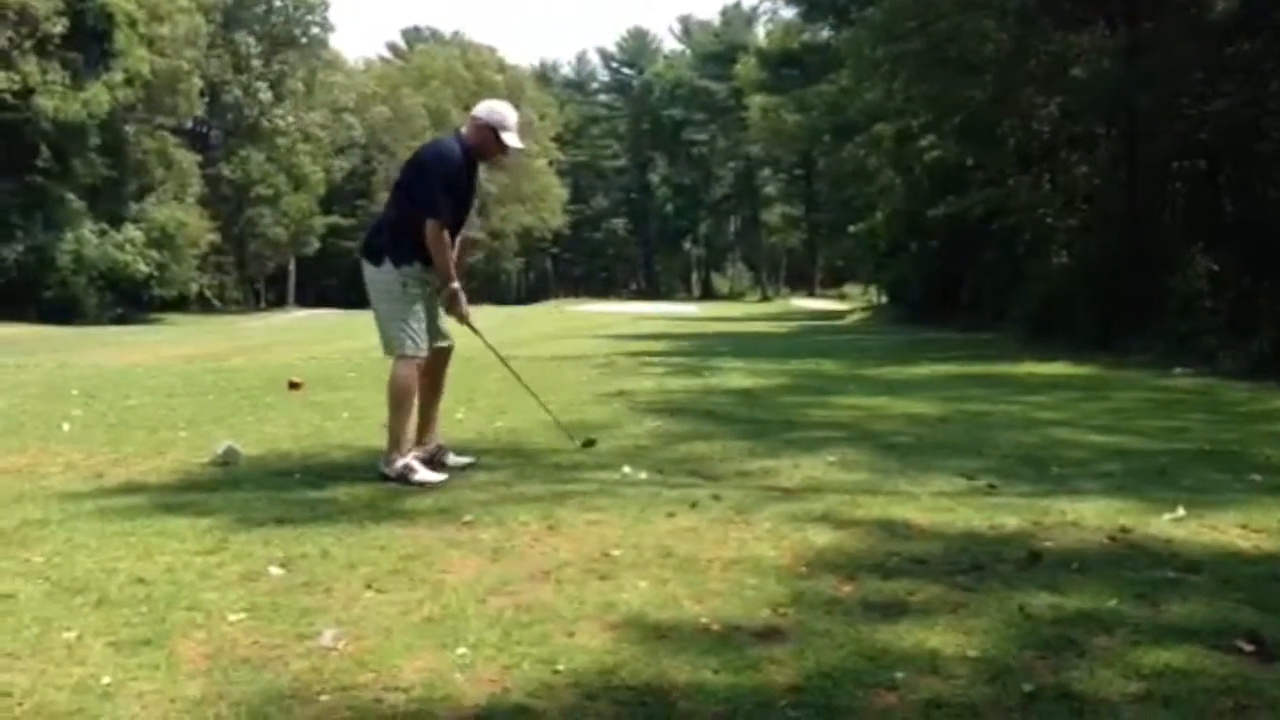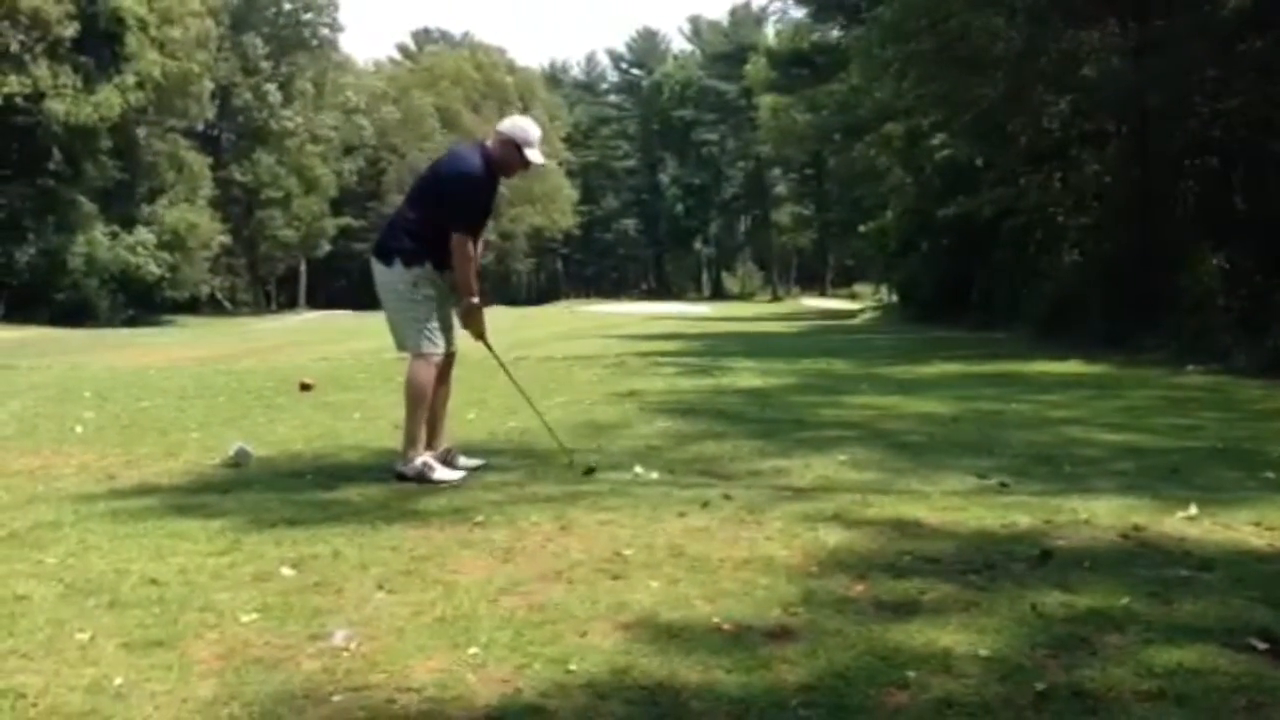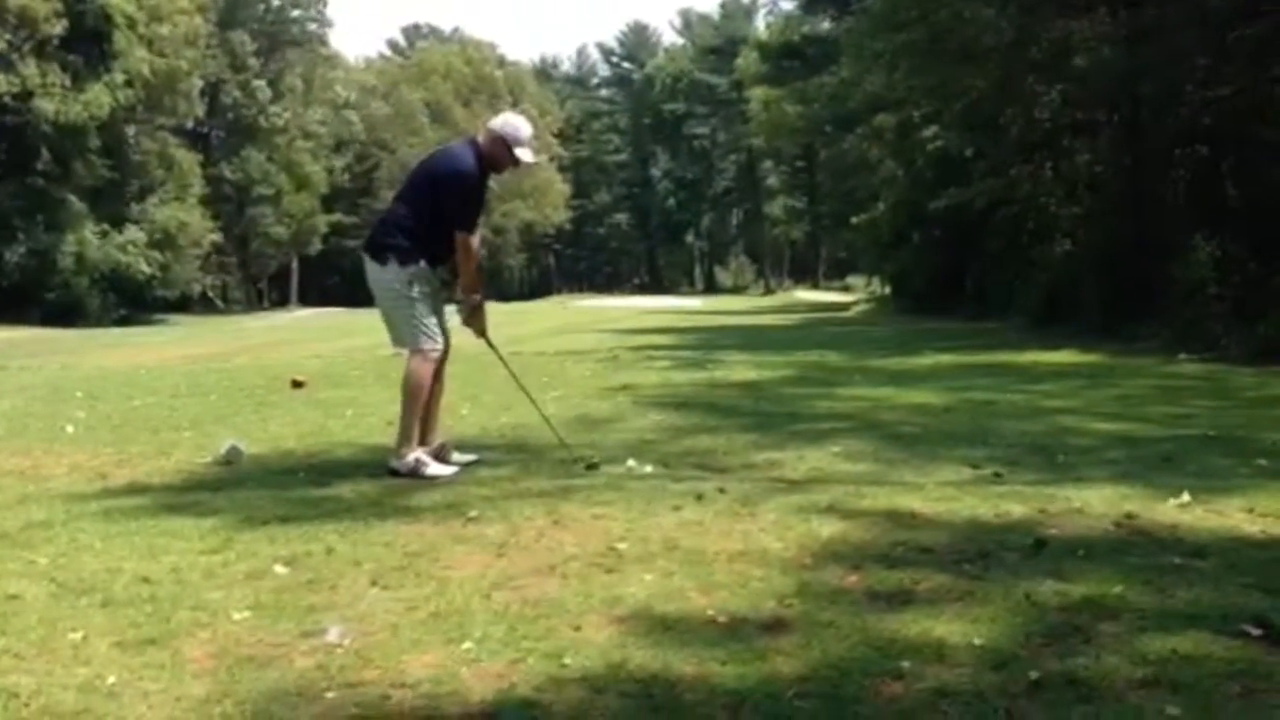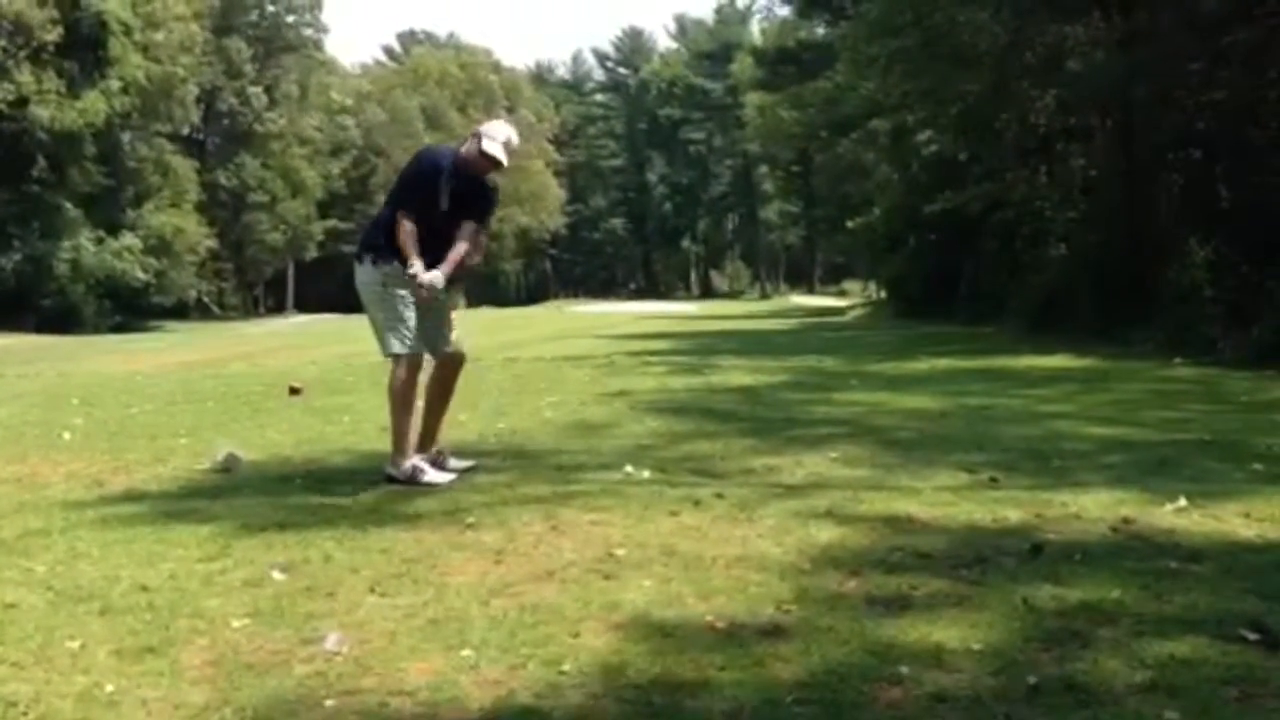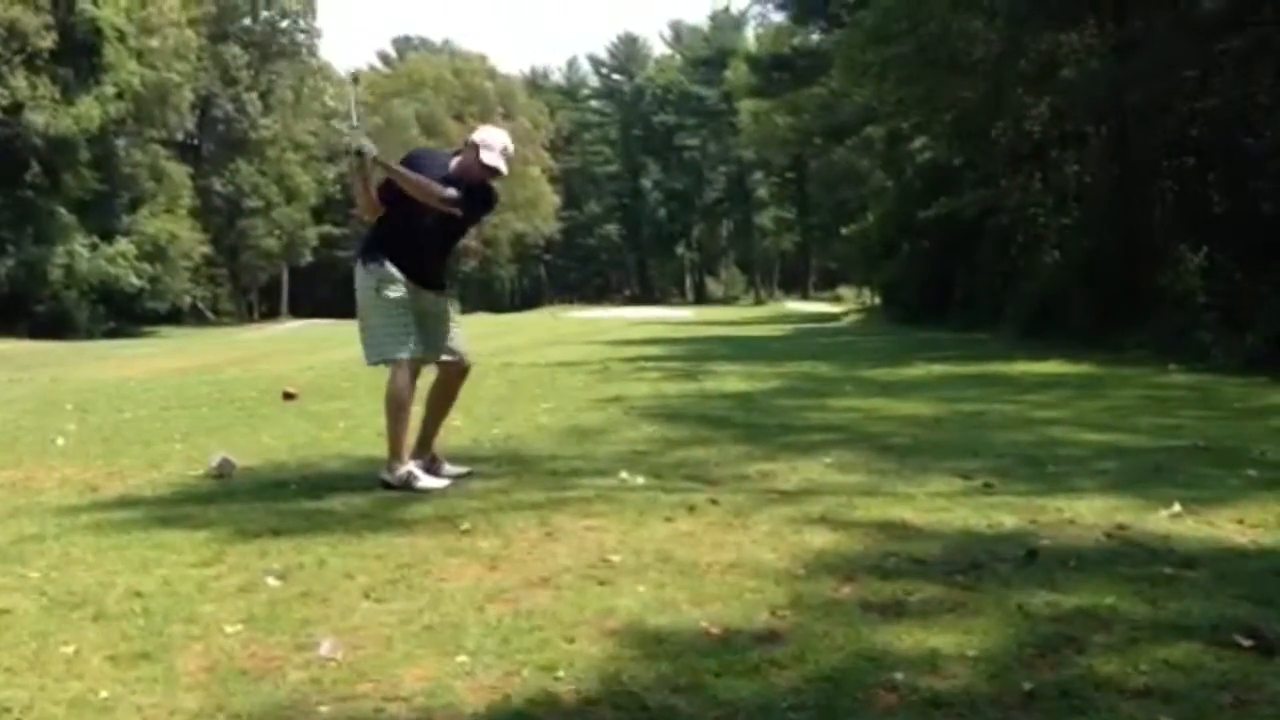
dt=0.5s
person 1, frame 1
left shoulder: (465, 161)
right shoulder: (443, 158)
left elbow: (452, 228)
right elbow: (434, 230)
left wrist: (451, 281)
right wrist: (453, 287)
left hip: (417, 265)
right hip: (393, 264)
left knee: (438, 349)
right knee: (411, 354)
left ankle: (427, 445)
right ankle: (396, 458)
person 1, frame 2
left shoulder: (484, 171)
right shoulder: (468, 171)
left elbow: (473, 239)
right elbow: (460, 243)
left wrist: (465, 294)
right wrist: (472, 302)
left hip: (427, 266)
right hip: (404, 264)
left knee: (445, 354)
right knee: (428, 353)
left ankle: (436, 449)
right ankle: (412, 457)
person 1, frame 3
left shoulder: (471, 165)
right shoulder: (462, 169)
left elbow: (469, 237)
right elbow: (464, 243)
left wrist: (466, 292)
right wrist: (474, 299)
left hip: (415, 262)
right hip: (397, 261)
left knee: (439, 349)
right knee: (426, 349)
left ankle: (429, 445)
right ankle: (405, 454)
person 1, frame 4
left shoulder: (484, 193)
right shoulder: (432, 162)
left elbow: (469, 237)
right elbow: (404, 221)
left wrist: (442, 273)
right wrist: (416, 266)
left hip: (429, 275)
right hip: (385, 267)
left knee: (450, 356)
right knee: (409, 357)
left ankle: (427, 449)
right ankle: (402, 460)
person 1, frame 5
left shoulder: (483, 196)
right shoulder: (422, 160)
left elbow: (437, 197)
right elbow: (370, 210)
left wrist: (382, 163)
right wrist: (362, 169)
left hip: (429, 284)
right hip: (383, 271)
left knee: (456, 364)
right knee: (406, 363)
left ankle: (423, 454)
right ankle: (397, 466)
